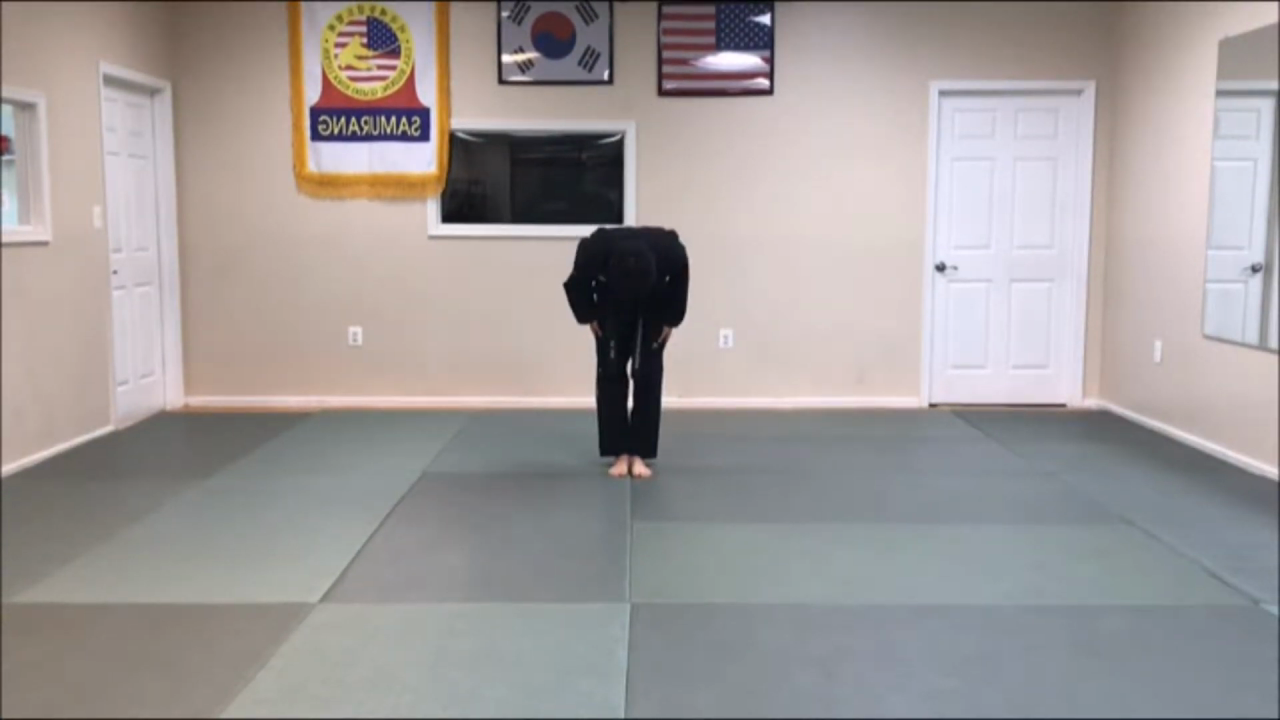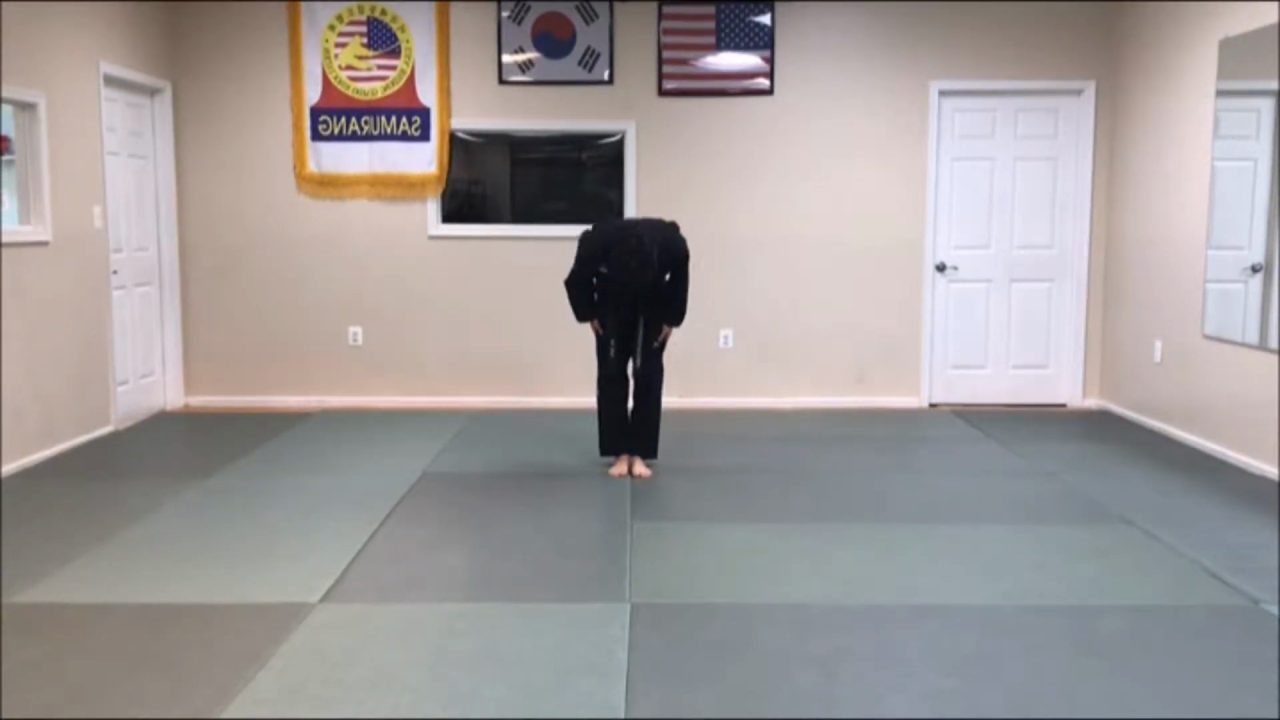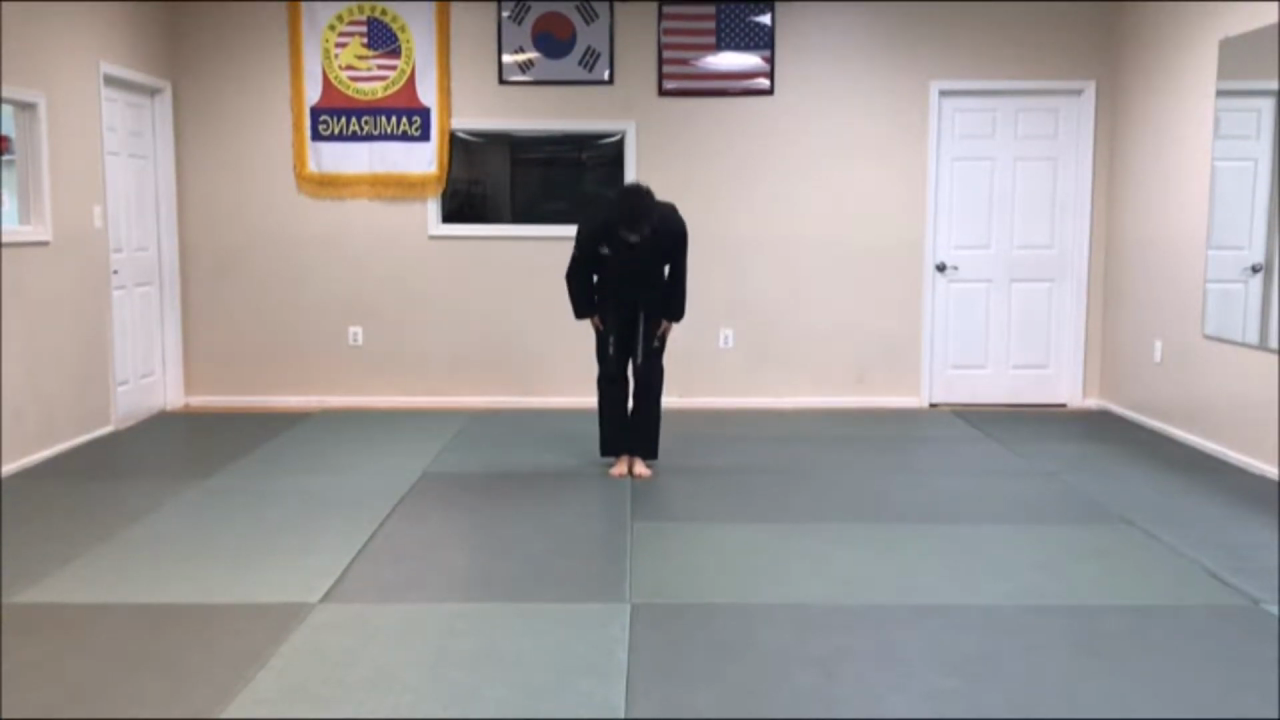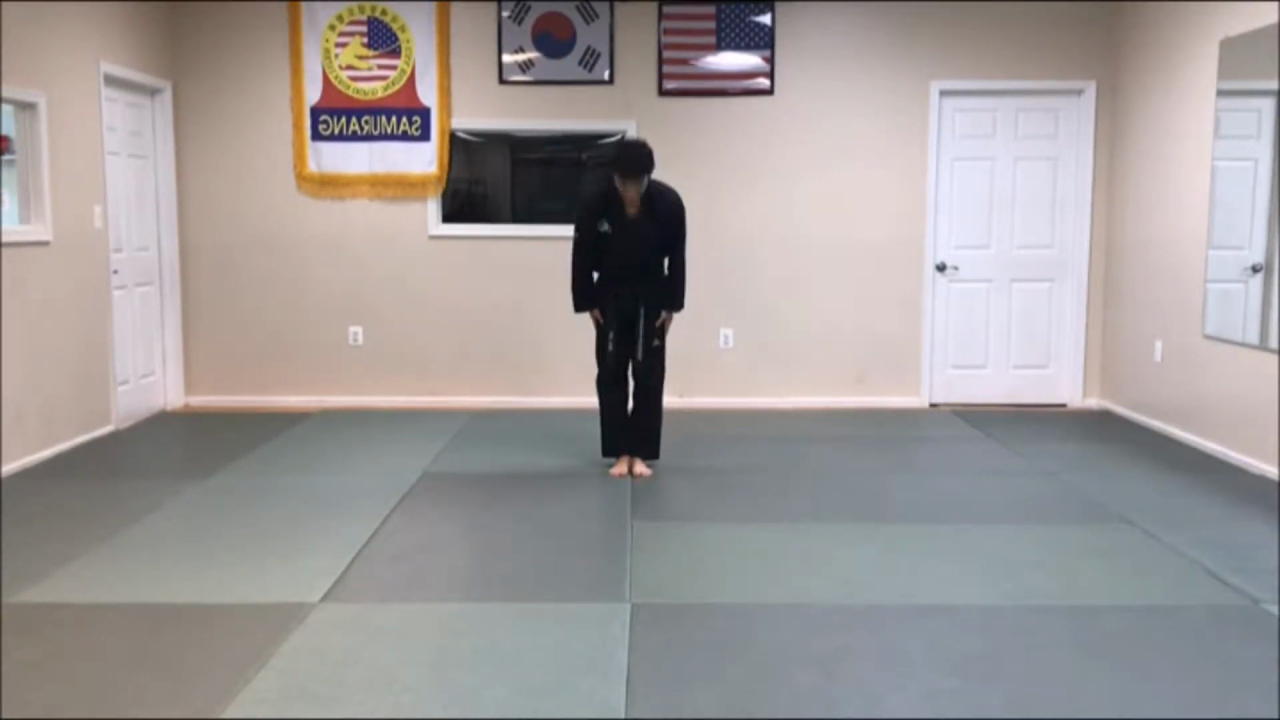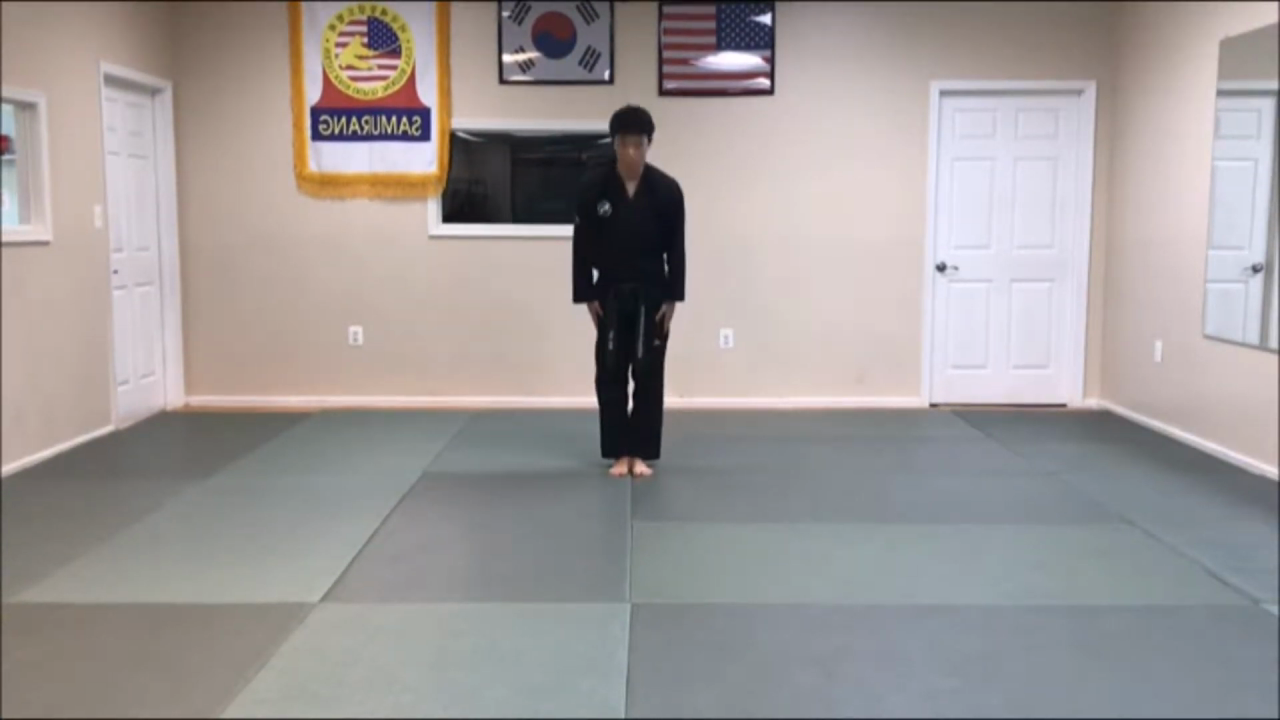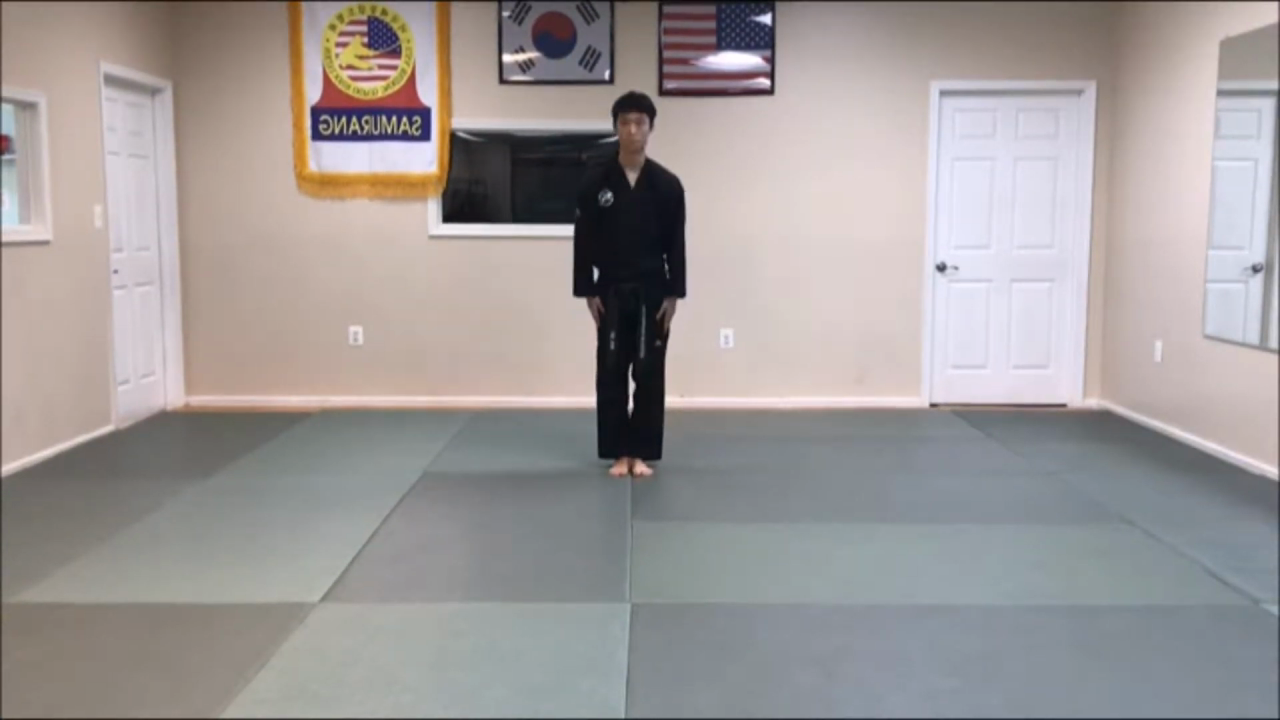
dt=0.2s
person 1, frame 1
left shoulder: (671, 252)
right shoulder: (593, 252)
left elbow: (679, 285)
right elbow: (576, 285)
left wrist: (670, 320)
right wrist: (589, 316)
left hip: (653, 311)
right hip: (610, 309)
left knee: (646, 374)
right knee: (611, 373)
left ankle: (639, 452)
right ankle: (620, 451)
person 1, frame 2
left shoulder: (672, 243)
right shoulder: (595, 243)
left elbow: (679, 282)
right elbow: (577, 282)
left wrist: (671, 319)
right wrist: (589, 315)
left hip: (652, 309)
right hip: (611, 307)
left knee: (647, 374)
right knee: (611, 373)
left ankle: (639, 453)
right ankle: (620, 451)
person 1, frame 3
left shoulder: (671, 224)
right shoulder: (595, 226)
left elbow: (677, 273)
right elbow: (578, 273)
left wrist: (671, 315)
right wrist: (589, 311)
left hip: (652, 304)
right hip: (611, 304)
left knee: (648, 375)
right knee: (611, 374)
left ankle: (640, 452)
right ankle: (620, 451)
person 1, frame 4
left shoulder: (669, 202)
right shoulder: (595, 205)
left elbow: (677, 258)
right elbow: (582, 259)
left wrist: (671, 305)
right wrist: (588, 303)
left hip: (651, 298)
right hip: (610, 299)
left knee: (648, 374)
right knee: (611, 373)
left ankle: (641, 452)
right ankle: (620, 452)
person 1, frame 5
left shoulder: (667, 189)
right shoulder: (594, 188)
left elbow: (675, 247)
right elbow: (582, 246)
left wrist: (672, 296)
right wrist: (587, 295)
left hip: (651, 295)
right hip: (610, 295)
left knee: (648, 373)
right knee: (610, 374)
left ankle: (641, 453)
right ankle: (619, 452)
person 1, frame 6
left shoulder: (667, 184)
right shoulder: (596, 182)
left elbow: (675, 243)
right elbow: (584, 240)
left wrist: (673, 294)
right wrist: (588, 291)
left hip: (652, 294)
right hip: (610, 293)
left knee: (649, 373)
right knee: (611, 373)
left ankle: (642, 453)
right ankle: (618, 452)
